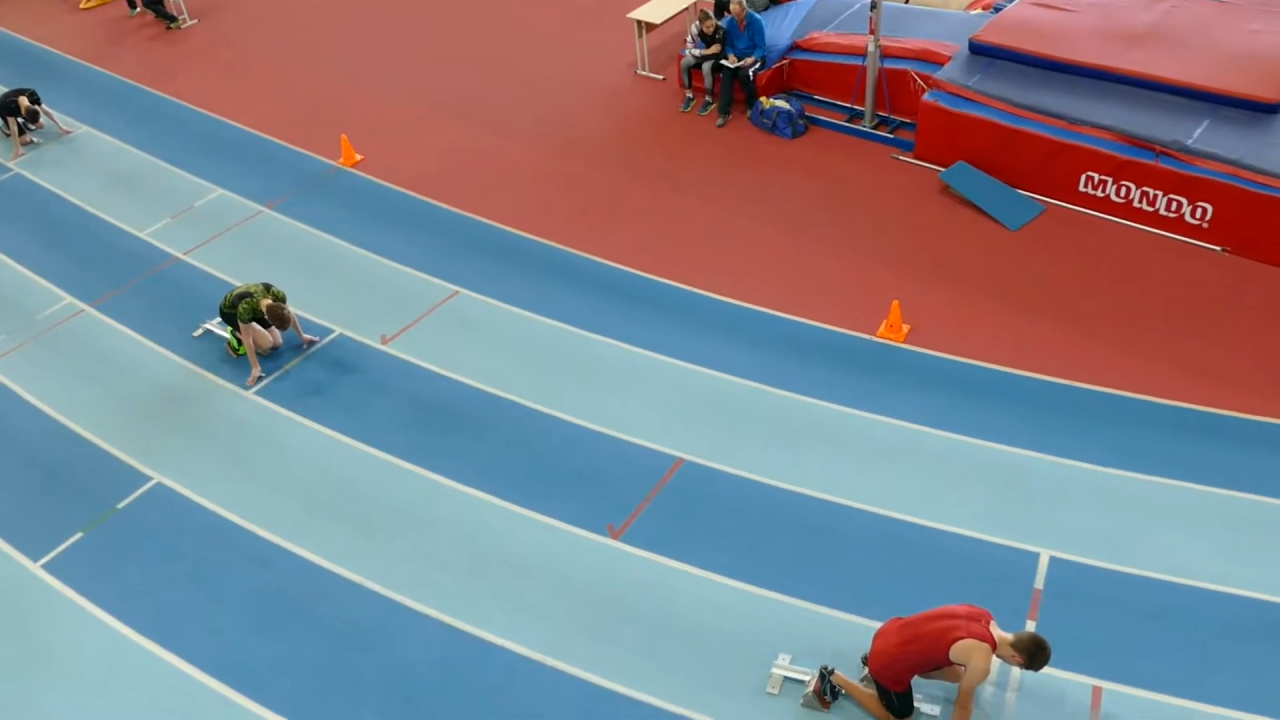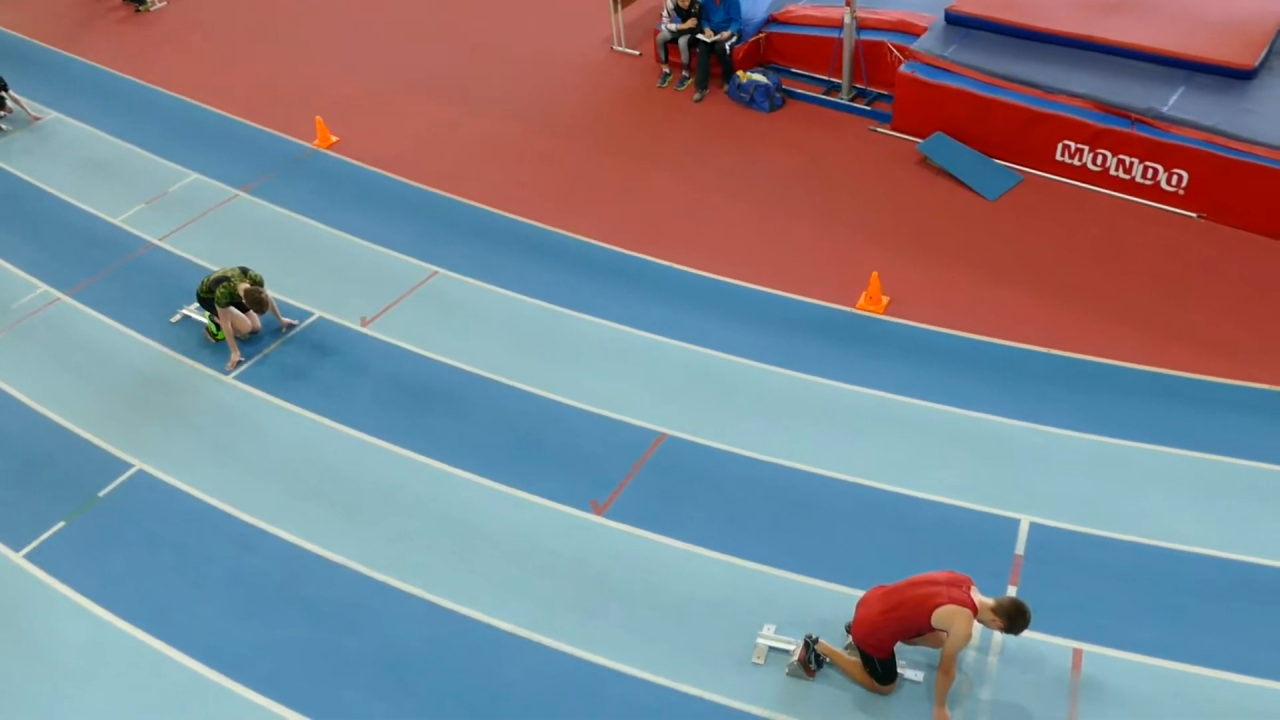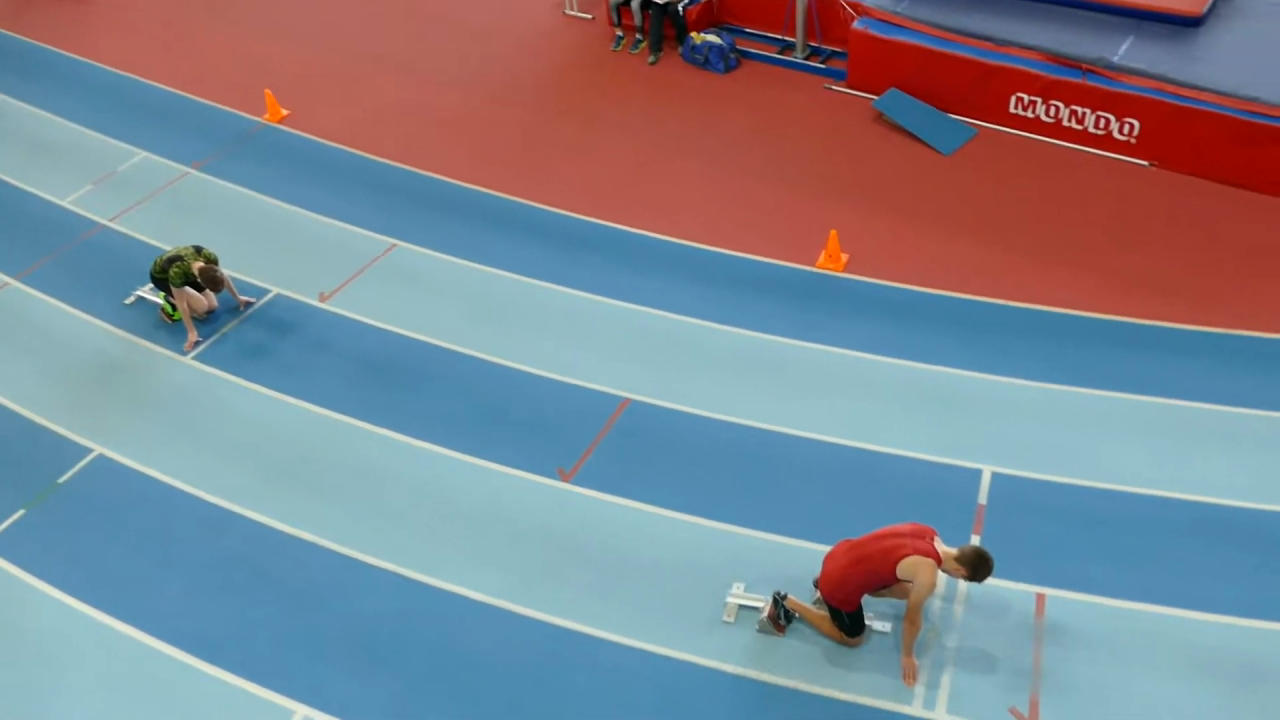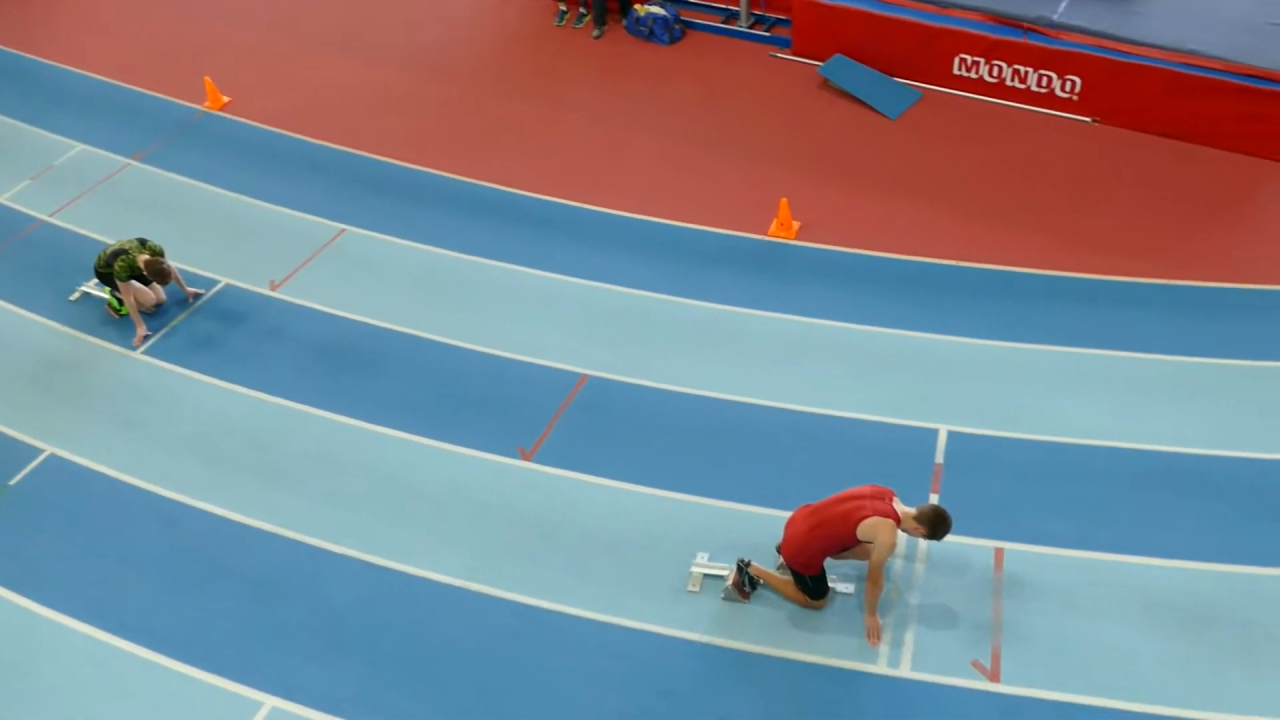
dt=0.4s
person 1, frame 1
left shoulder: (986, 618)
right shoulder: (981, 661)
left wrist: (966, 676)
left hip: (893, 631)
right hip: (890, 662)
left knee: (955, 674)
right ankle: (835, 679)
person 1, frame 2
left shoulder: (967, 584)
right shoulder: (963, 626)
right elbow: (946, 670)
left wrist: (948, 641)
left hip: (875, 599)
right hip: (872, 629)
left knee: (938, 639)
right knee: (884, 686)
right ankle: (818, 648)
person 1, frame 3
left shoulder: (930, 535)
right shoulder: (927, 576)
right elbow: (912, 620)
left wrist: (914, 593)
right wrist: (907, 656)
left hip: (841, 554)
right hip: (839, 583)
left knee: (904, 590)
right knee: (853, 639)
right ankle: (787, 604)
person 1, frame 4
left shoulder: (889, 495)
right shoulder: (887, 536)
right elbow: (874, 580)
left wrist: (876, 554)
right wrist: (871, 616)
left hip: (801, 518)
right hip: (801, 549)
left knee: (866, 552)
right knee: (817, 601)
right ankle: (751, 570)
